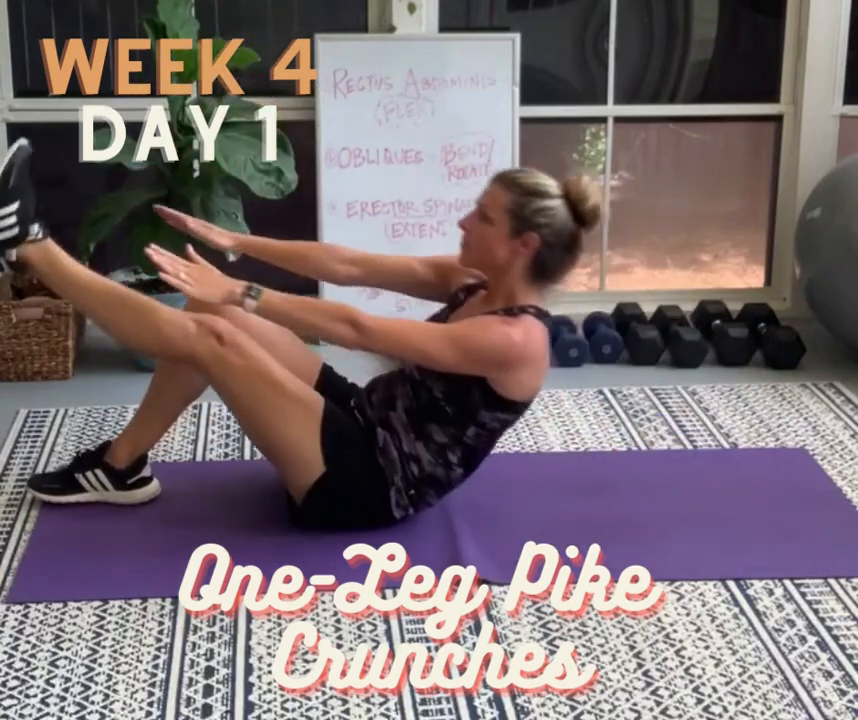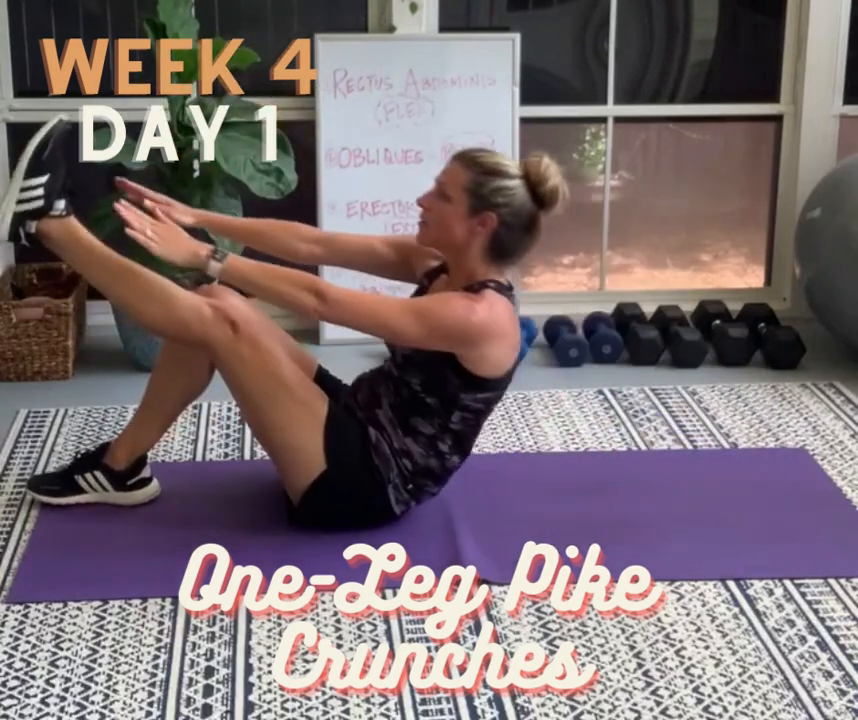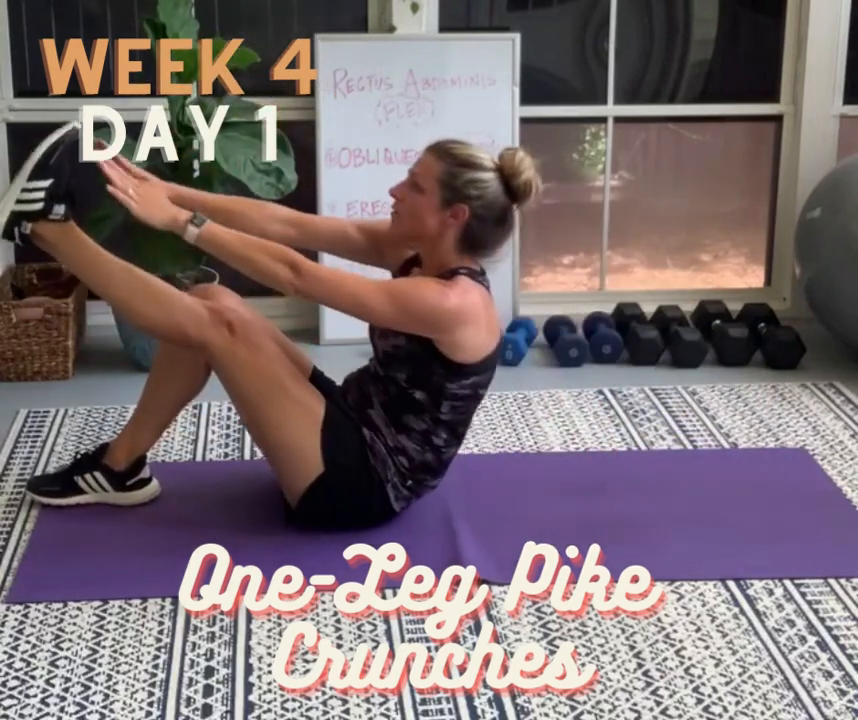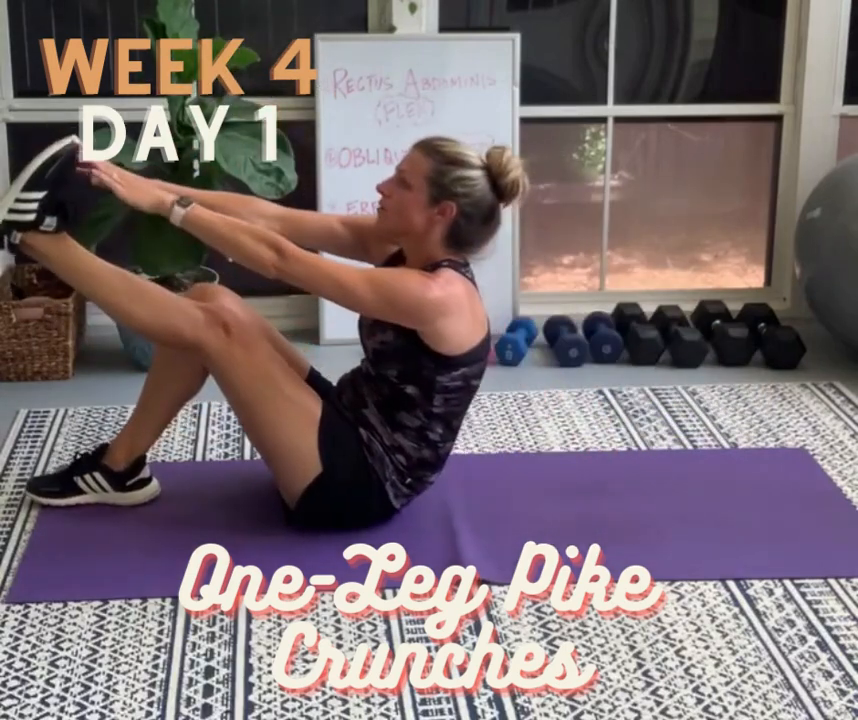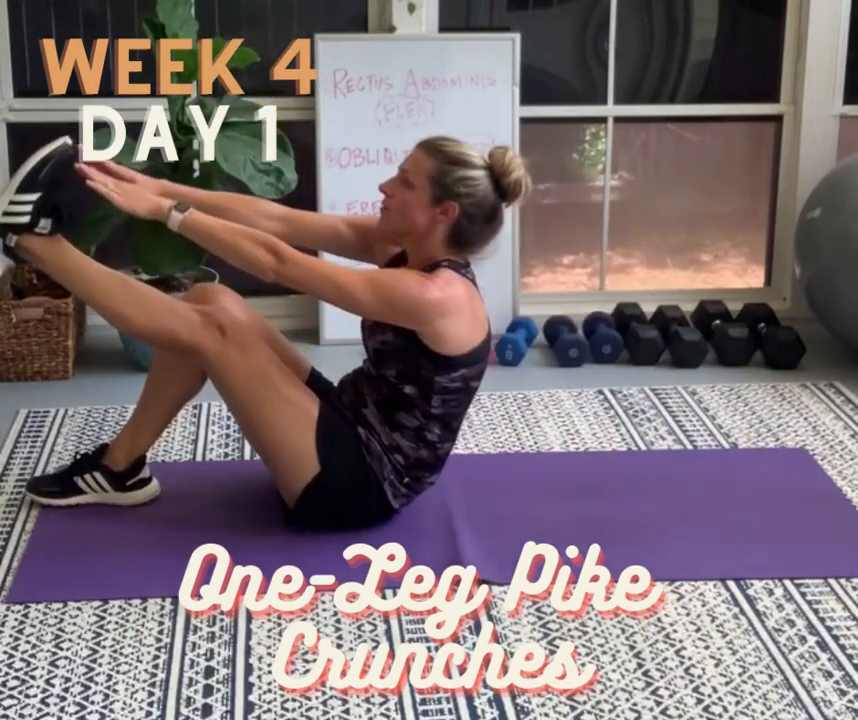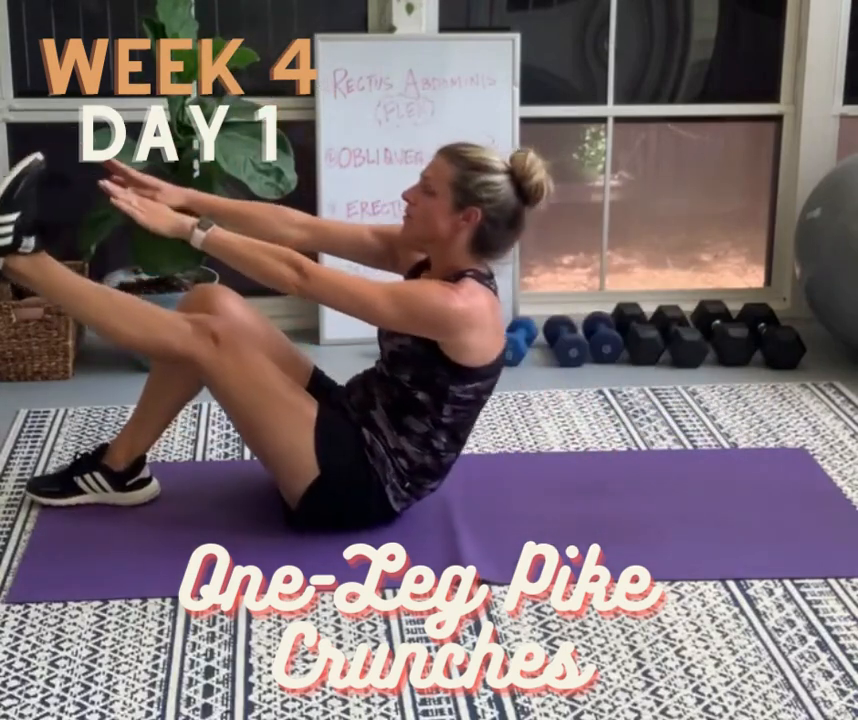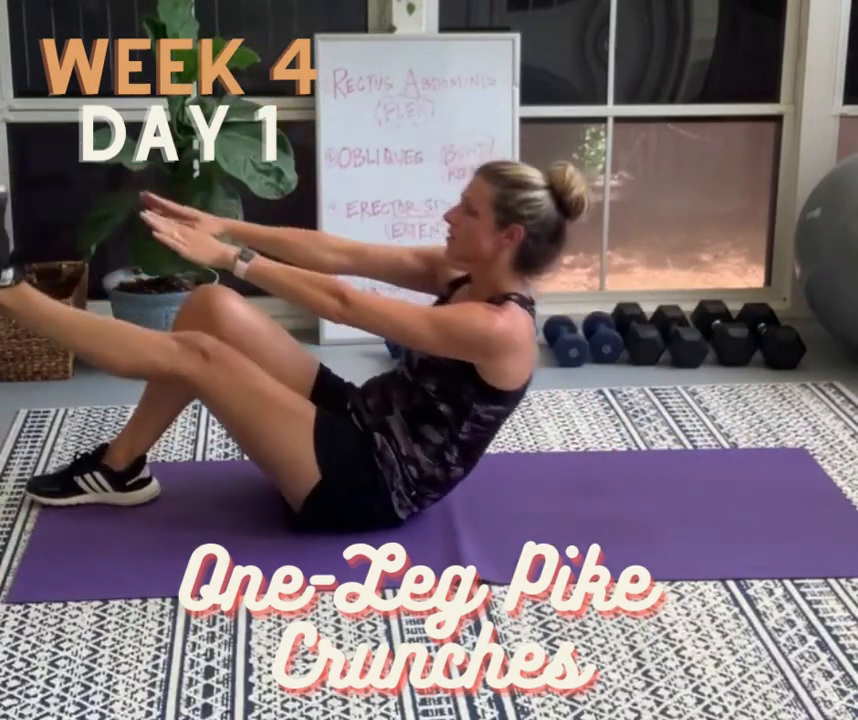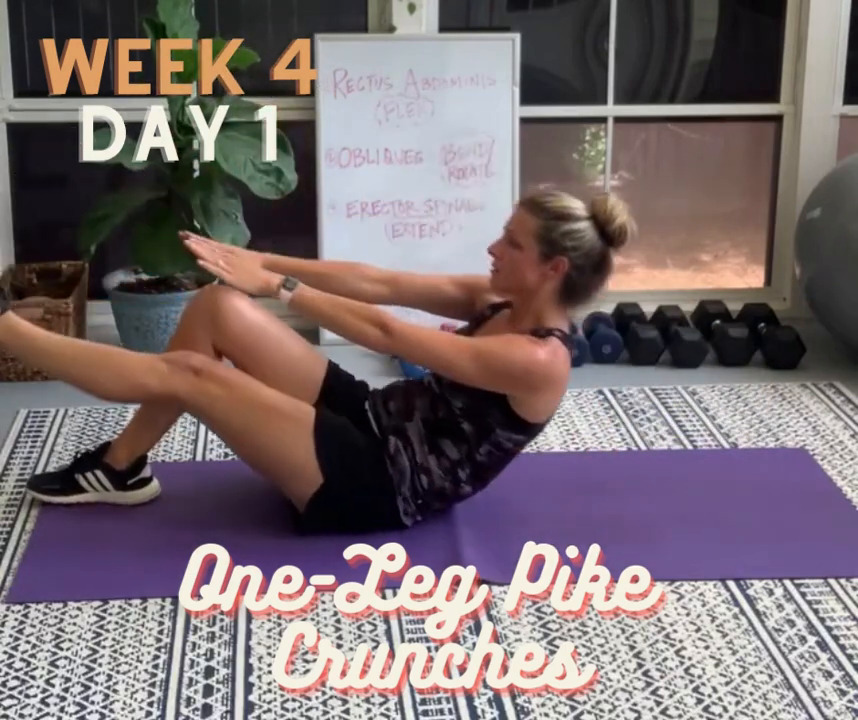
dt=0.2s
person 1, frame 1
left shoulder: (516, 342)
right shoulder: (475, 284)
left elbow: (359, 331)
right elbow: (350, 265)
left wrist: (242, 295)
right wrist: (237, 243)
left hip: (366, 484)
right hip: (362, 422)
left knee: (206, 336)
right knee: (211, 312)
right ankle: (122, 467)
person 1, frame 2
left shoulder: (480, 317)
right shoulder: (440, 264)
left elbow: (323, 301)
right elbow: (316, 244)
left wrist: (206, 259)
right wrist: (200, 218)
left hip: (364, 483)
right hip: (356, 426)
left knee: (219, 322)
right knee: (212, 304)
left ankle: (53, 223)
right ankle: (122, 468)
person 1, frame 3
left shoulder: (454, 303)
right shoulder: (414, 251)
left elbow: (297, 275)
right elbow: (288, 224)
left wrist: (183, 222)
right wrist: (172, 192)
left hip: (364, 483)
right hip: (351, 428)
left knee: (218, 324)
right knee: (208, 300)
left ankle: (50, 225)
right ankle: (120, 467)
person 1, frame 4
left shoulder: (436, 295)
right shoulder: (402, 246)
left elbow: (279, 257)
right elbow: (273, 218)
left wrist: (166, 204)
right wrist: (157, 187)
left hip: (361, 483)
right hip: (347, 428)
left knee: (214, 326)
right knee: (207, 303)
right ankle: (120, 468)
person 1, frame 5
left shoulder: (434, 295)
right shoulder: (406, 246)
left elbow: (278, 262)
right elbow: (278, 218)
left wrist: (164, 210)
right wrist: (159, 187)
left hip: (360, 483)
right hip: (347, 428)
left knee: (211, 328)
right knee: (210, 300)
right ankle: (120, 468)
person 1, frame 6
left shoulder: (459, 306)
right shoulder: (428, 254)
left elbow: (302, 277)
right elbow: (304, 230)
left wrist: (188, 228)
right wrist: (184, 197)
left hip: (363, 483)
right hip: (352, 428)
left knee: (204, 337)
right knee: (209, 302)
right ankle: (119, 468)
person 1, frame 7
left shoulder: (499, 329)
right shoulder: (465, 274)
left elbow: (344, 304)
right elbow: (341, 255)
left wrist: (233, 258)
right wrist: (225, 228)
left hip: (368, 487)
right hip: (359, 426)
left knee: (192, 355)
right knee: (210, 305)
right ankle: (120, 469)
person 1, frame 8
left shoulder: (538, 362)
right shoulder: (502, 302)
left elbow: (386, 335)
right elbow: (380, 283)
left wrist: (278, 286)
right wrist: (263, 262)
left hip: (374, 486)
right hip: (369, 420)
left knee: (185, 374)
right knee: (216, 305)
right ankle: (121, 468)
